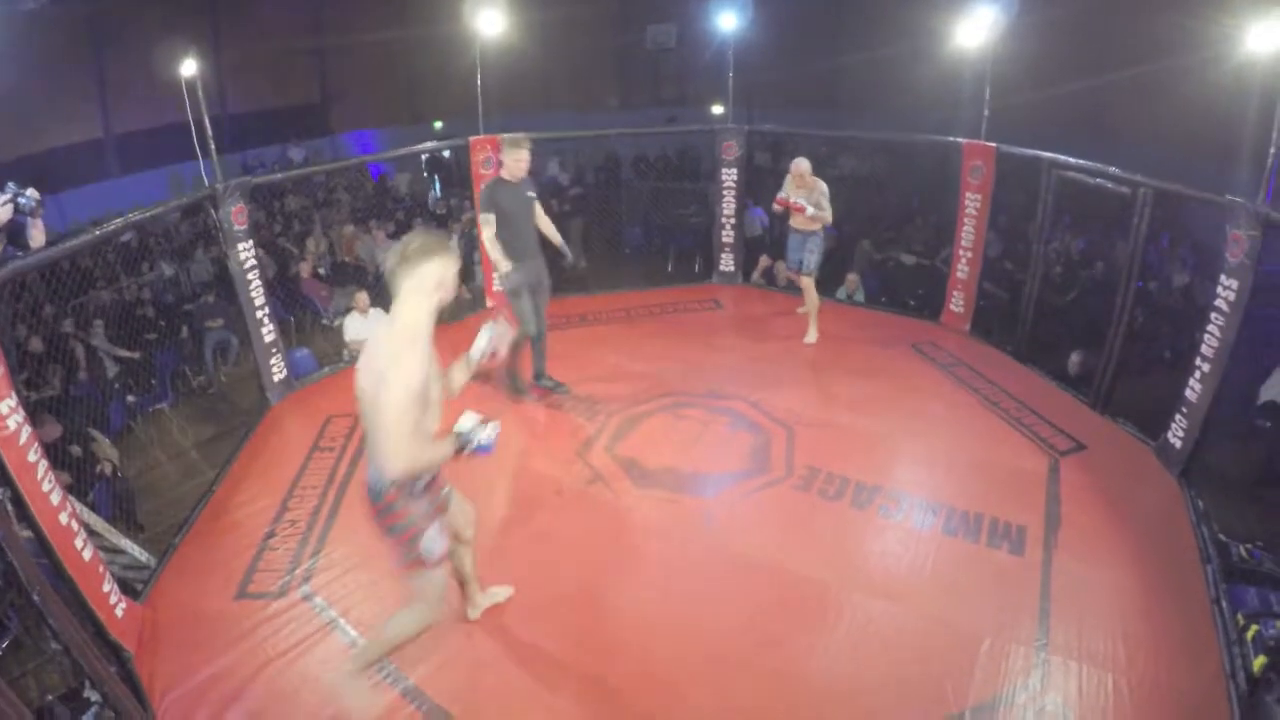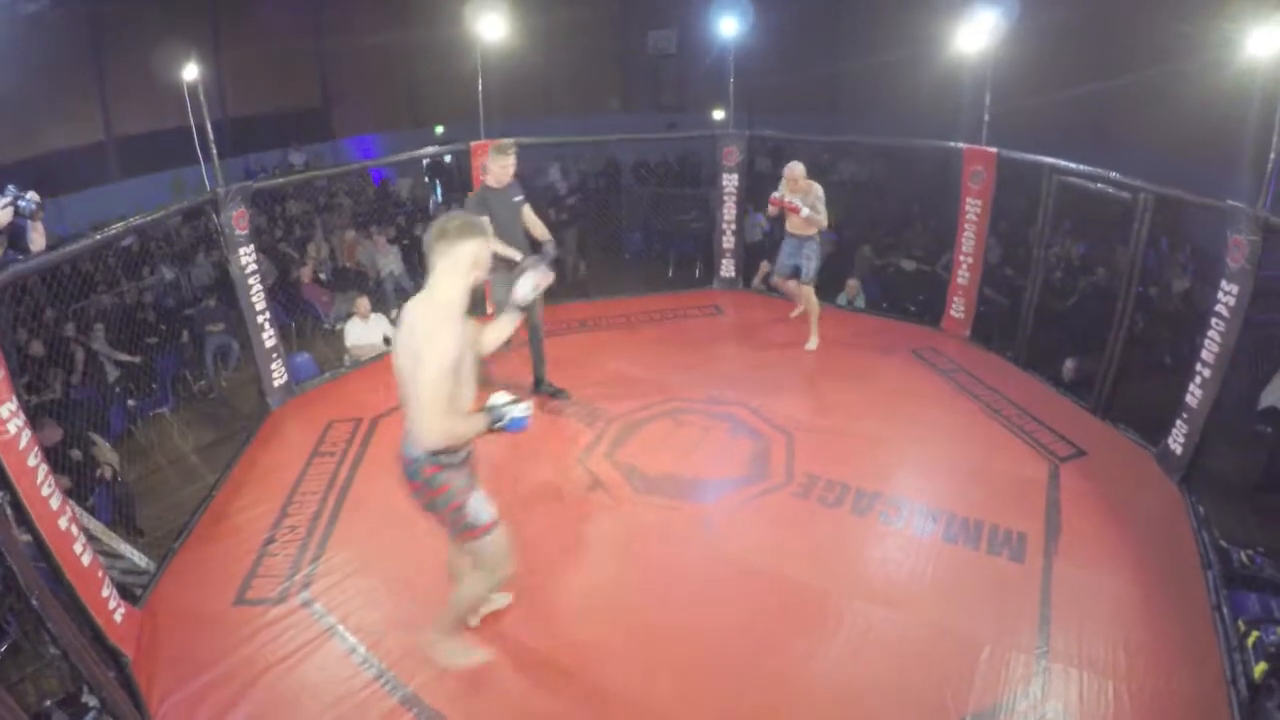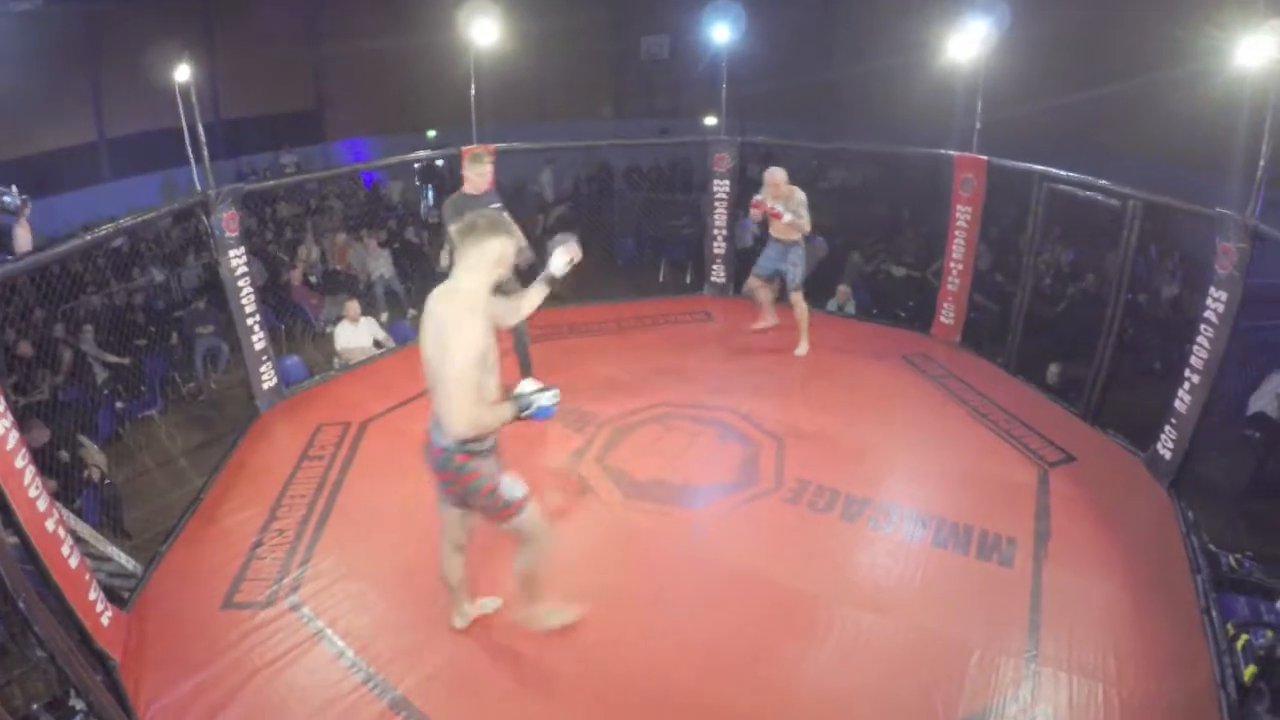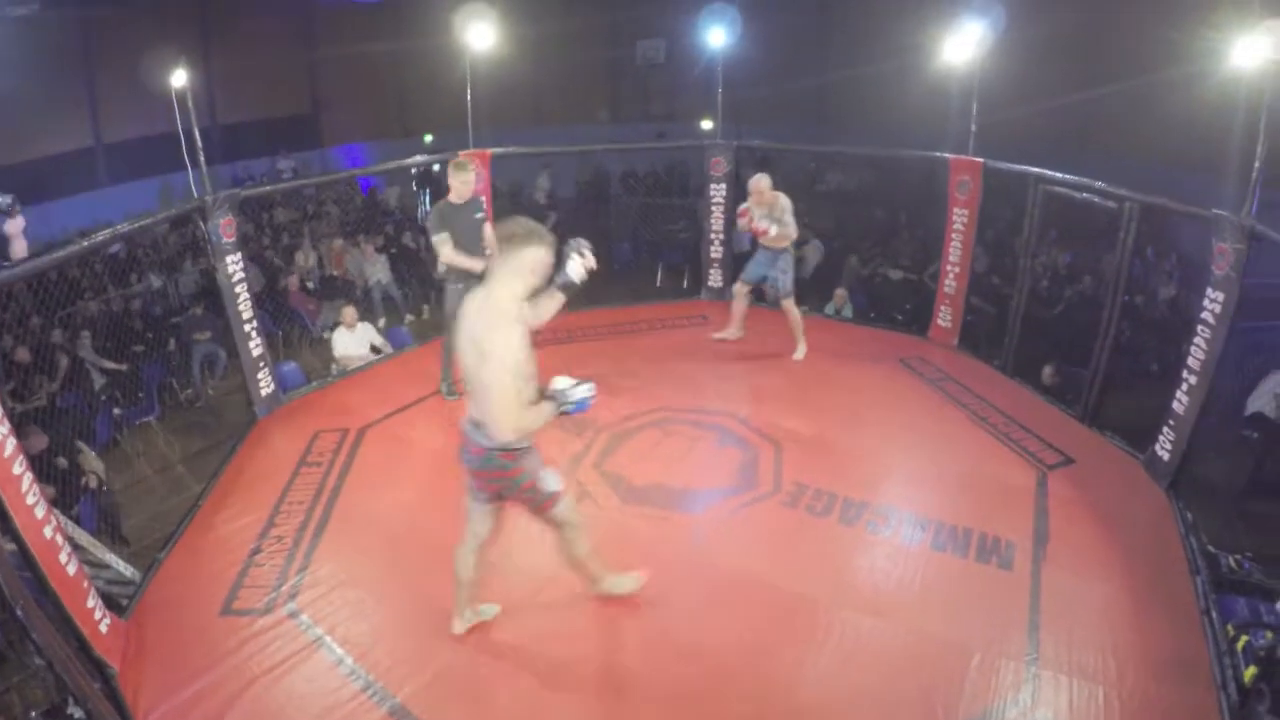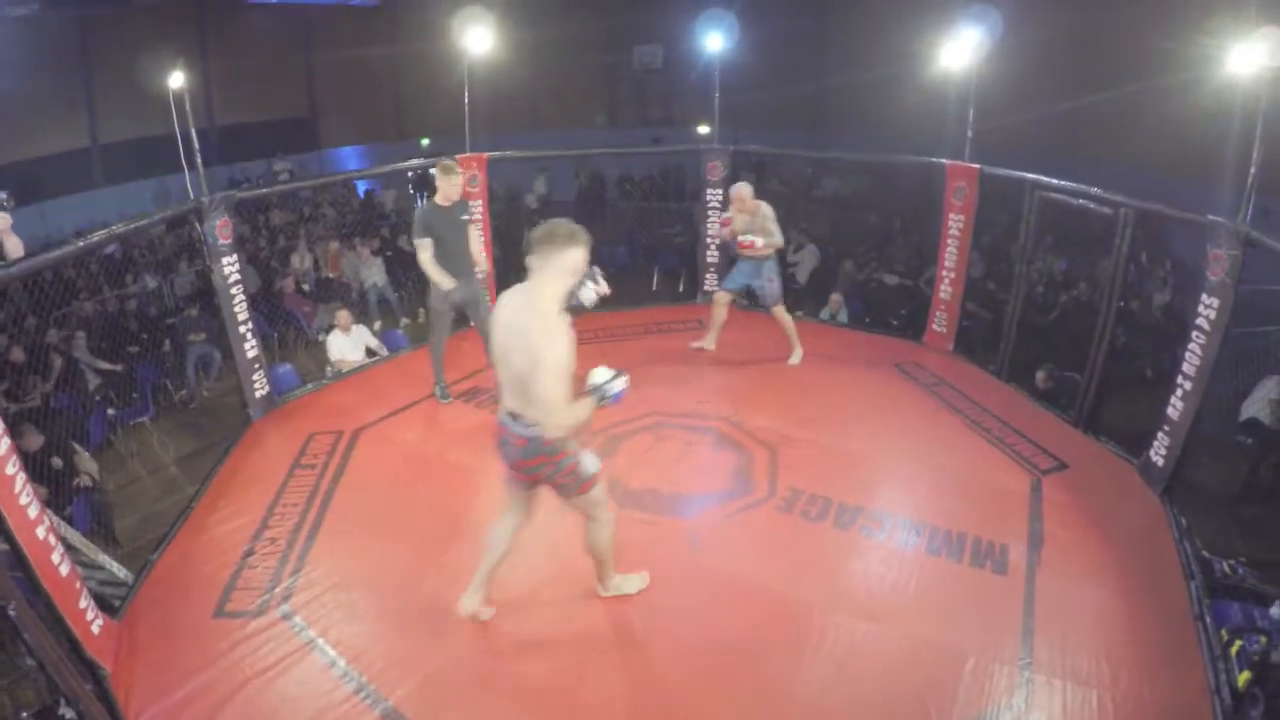
dt=0.1s
person 1, frame 1
left shoulder: (402, 332)
right shoulder: (404, 356)
right elbow: (400, 459)
left wrist: (477, 357)
right wrist: (461, 441)
left hip: (419, 482)
right hip: (402, 494)
left knee: (464, 524)
right knee: (427, 607)
left ankle: (474, 600)
right ankle: (360, 663)
person 1, frame 2
left shoulder: (431, 305)
right shoulder: (437, 329)
left elbow: (478, 344)
right elbow: (431, 431)
left wrist: (519, 303)
right wrist: (493, 417)
left hip: (445, 459)
right hip: (438, 470)
left knee: (469, 544)
right knee: (495, 562)
left ankle: (472, 608)
right ankle: (445, 637)
person 1, frame 3
left shoulder: (448, 295)
right shoulder: (467, 326)
left elbow: (509, 314)
right elbow: (460, 423)
left wrist: (550, 276)
right wrist: (519, 407)
left hip: (444, 448)
right hip: (467, 458)
left knee: (456, 539)
right knee: (536, 535)
left ankle: (461, 610)
right ankle: (534, 609)
person 1, frame 4
left shoulder: (480, 300)
right shoulder: (503, 335)
left elbow: (532, 316)
right elbow: (506, 429)
left wrist: (566, 282)
right wrist: (558, 404)
left hip: (476, 443)
right hip: (506, 456)
left knee: (476, 536)
right knee: (571, 522)
left ankle: (462, 614)
right ankle: (602, 583)
person 1, frame 5
left shoulder: (511, 298)
right shoulder: (552, 336)
right elbow: (557, 424)
left wrist: (580, 300)
right wrist: (598, 396)
left hip: (509, 432)
right hip: (546, 445)
left knee: (514, 515)
right knee: (601, 511)
left ankle: (474, 595)
right ankle: (608, 581)
person 2, frame 1
left shoulder: (526, 183)
right shoulder: (490, 193)
right elbow: (487, 236)
left wrist: (561, 244)
right wrist: (506, 268)
left hip: (536, 262)
right hip: (512, 267)
left knee: (541, 323)
right knee: (529, 328)
left ankle: (540, 375)
right ankle: (512, 371)
person 2, frame 2
left shoulder: (514, 187)
right shoulder: (477, 199)
left elbow: (529, 218)
left wrist: (547, 239)
right wrist: (518, 256)
right hip: (502, 273)
left knee: (536, 327)
left ankle: (540, 381)
person 2, frame 3
left shoulder: (492, 195)
right shoulder: (453, 206)
left elbow: (508, 224)
left wrist: (523, 245)
left knee: (519, 328)
left ankle: (528, 380)
person 2, frame 4
left shoulder: (477, 204)
right shoulder: (438, 215)
right elbow: (446, 254)
right wrist: (481, 265)
right hip: (457, 284)
right knee: (452, 338)
right ankle: (447, 380)
person 2, frame 5
left shoulder: (462, 207)
right shoulder: (424, 216)
right elbow: (425, 258)
left wrist: (482, 269)
right wrist: (449, 285)
left hip: (470, 280)
right hip: (442, 286)
left knee: (490, 332)
right knee: (439, 338)
right ankle: (439, 383)
person 3, frame 1
left shoulder: (820, 187)
right shoulder: (789, 181)
left elbow: (828, 220)
right elbow: (777, 210)
left wrist: (808, 210)
right wrist: (779, 203)
left hip: (813, 237)
right hip: (794, 234)
left knee: (807, 281)
right knee: (796, 275)
left ankle: (813, 328)
right ankle: (811, 303)
person 3, frame 2
left shoulder: (815, 190)
right shoulder: (784, 185)
left elbow: (823, 223)
right elbow: (772, 213)
left wrist: (803, 210)
right wrist: (773, 205)
left hip: (809, 242)
right hip: (790, 239)
left knee: (806, 289)
right knee: (779, 280)
left ankle: (814, 335)
right ankle: (801, 304)
person 3, frame 3
left shoulder: (797, 196)
right shoulder: (767, 191)
left elbow: (806, 227)
right elbow: (756, 219)
left wrist: (784, 216)
right wrist: (756, 209)
left hip: (793, 248)
right hip: (774, 244)
left knee: (795, 296)
right knee: (754, 283)
left ankle: (804, 340)
right ankle: (769, 317)
person 3, frame 4
left shoulder: (782, 202)
right shoulder: (754, 200)
left elbow: (792, 235)
right elbow: (743, 228)
left wrist: (770, 229)
right wrist: (743, 218)
left hip: (781, 255)
right hip: (762, 252)
left knee: (787, 304)
right knee: (739, 289)
left ankle: (801, 344)
right ankle: (733, 330)
person 3, frame 5
left shoulder: (764, 211)
right shoulder: (734, 209)
left elbow: (778, 242)
right elbow: (726, 237)
left wrist: (758, 242)
right wrist: (725, 228)
left hip: (764, 264)
right hip: (744, 262)
left knee: (777, 311)
right knee: (720, 298)
left ankle: (796, 348)
right ankle: (709, 341)
